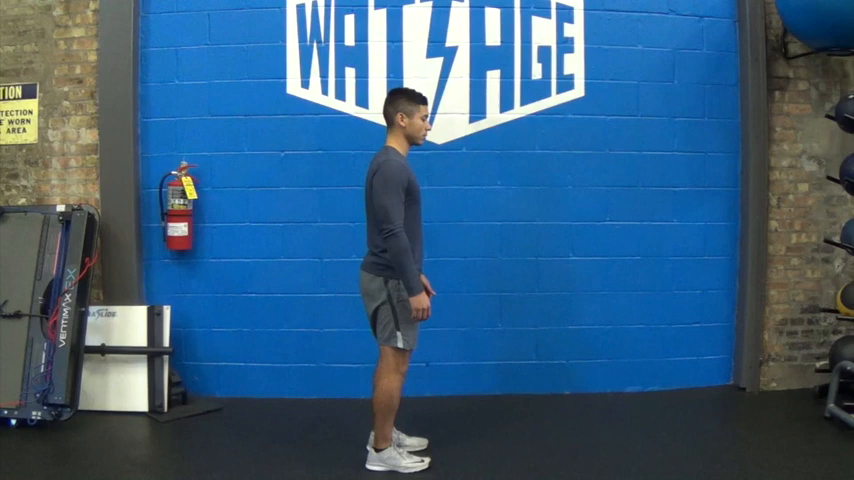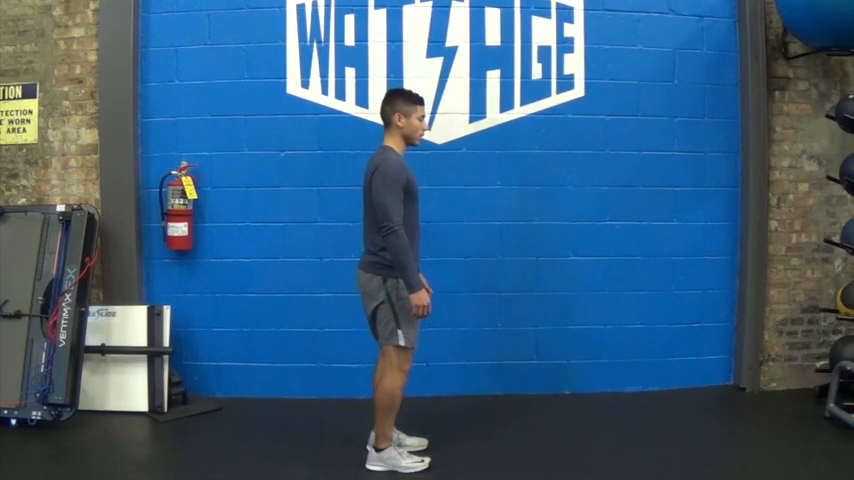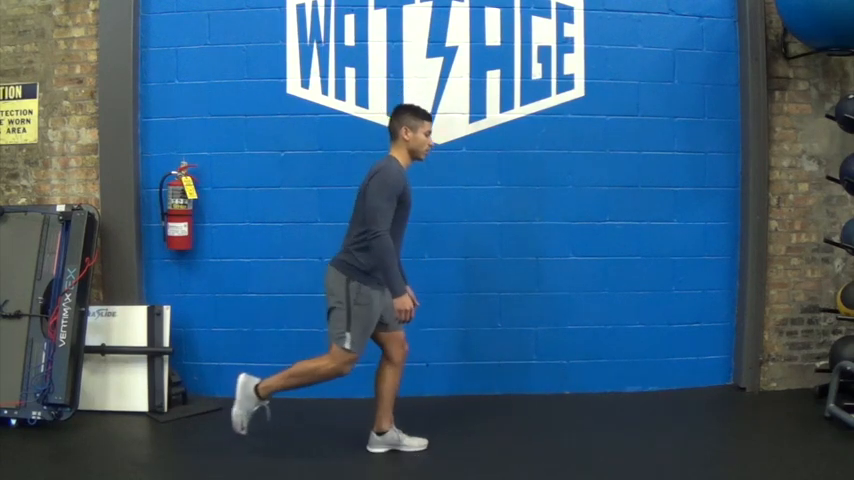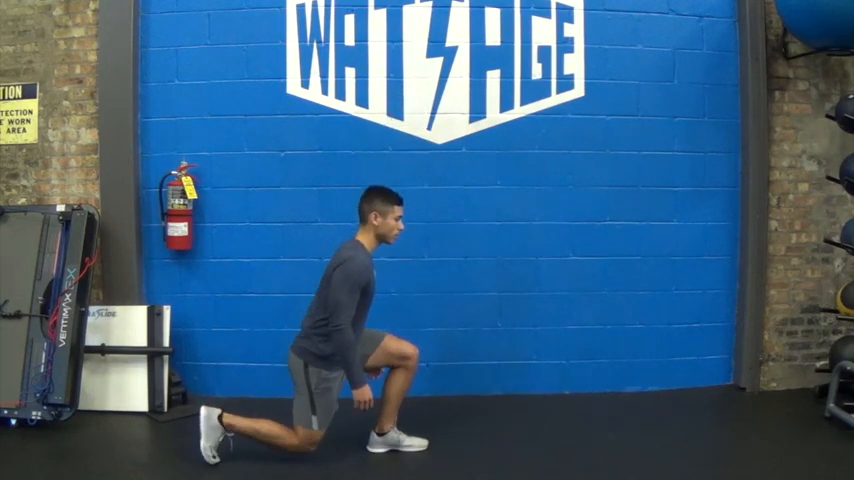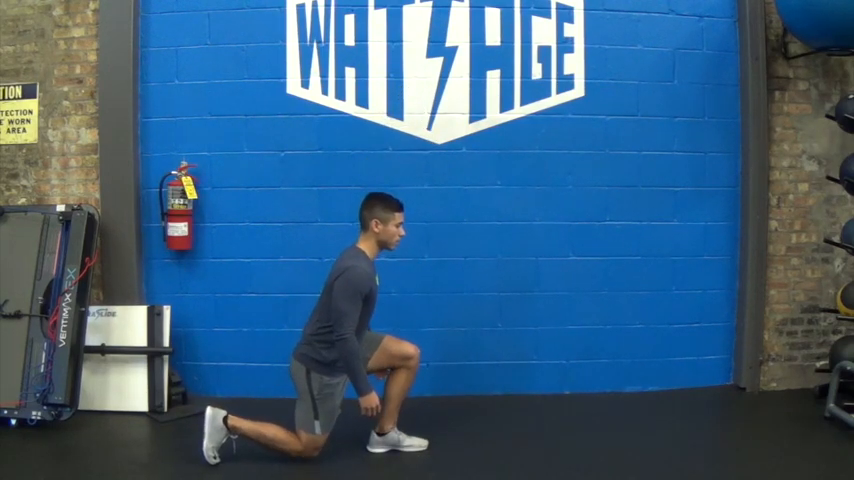
dt=0.7s
person 1, frame 1
left shoulder: (394, 163)
right shoulder: (390, 167)
right elbow: (392, 233)
left wrist: (417, 275)
right wrist: (414, 289)
left hip: (394, 276)
right hip: (390, 281)
left knee: (393, 359)
right knee: (395, 363)
left ankle: (386, 435)
right ankle: (381, 451)
person 1, frame 2
left shoulder: (390, 162)
right shoulder: (389, 165)
right elbow: (392, 231)
left wrist: (415, 275)
right wrist: (413, 286)
left hip: (387, 274)
right hip: (387, 279)
left knee: (390, 358)
right knee: (398, 363)
left ankle: (384, 434)
right ankle: (382, 451)
person 1, frame 3
left shoulder: (394, 174)
right shoulder: (389, 174)
right elbow: (378, 236)
left wrist: (401, 285)
right wrist: (399, 291)
left hip: (372, 280)
right hip: (356, 280)
left knee: (396, 350)
right knee: (338, 362)
left ankle: (384, 432)
right ankle: (257, 391)
person 1, frame 4
left shoulder: (358, 254)
right shoulder: (355, 263)
right elbow: (339, 327)
left wrist: (364, 360)
right wrist: (358, 383)
left hip: (335, 345)
right hip: (319, 358)
left knee: (409, 355)
right knee: (304, 442)
left ankle: (385, 433)
right ankle: (222, 421)
person 1, frame 5
left shoulder: (360, 260)
right shoulder: (355, 272)
right elbow: (343, 338)
left wrist: (368, 360)
right wrist: (364, 391)
left hip: (338, 349)
right hip: (322, 363)
left knee: (409, 355)
right knee: (307, 448)
left ankle: (384, 433)
right ankle: (226, 422)
